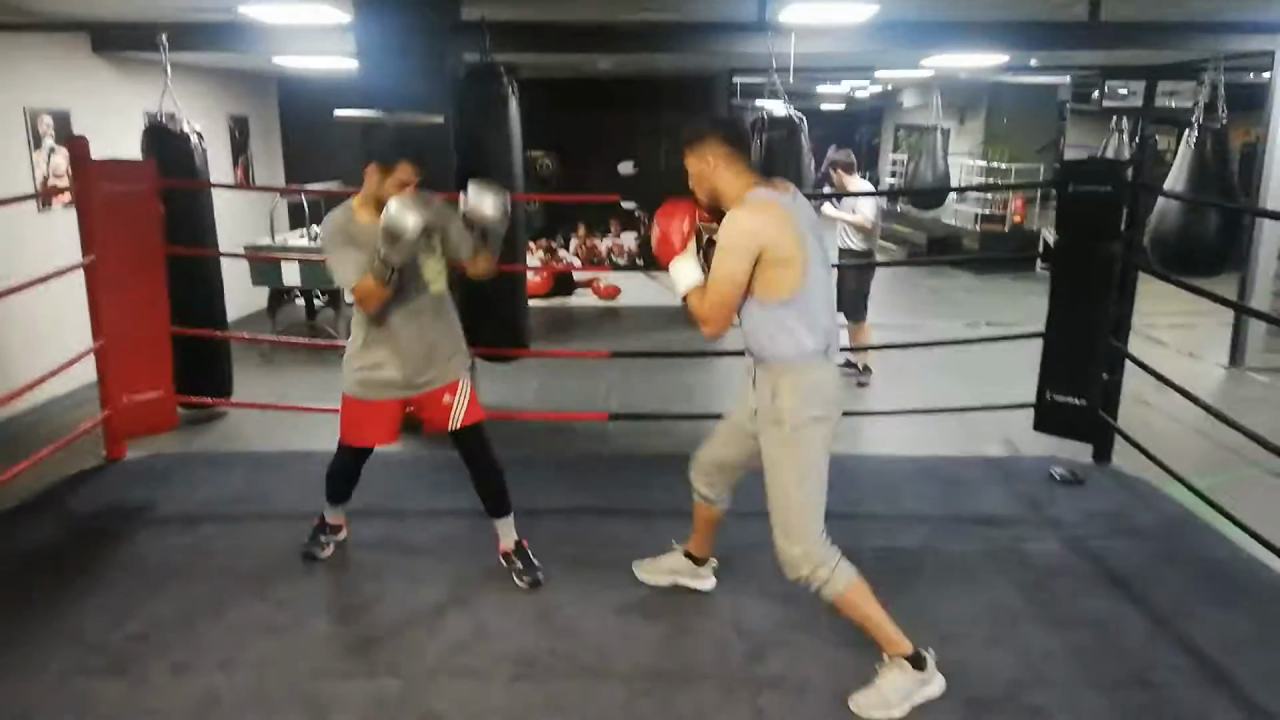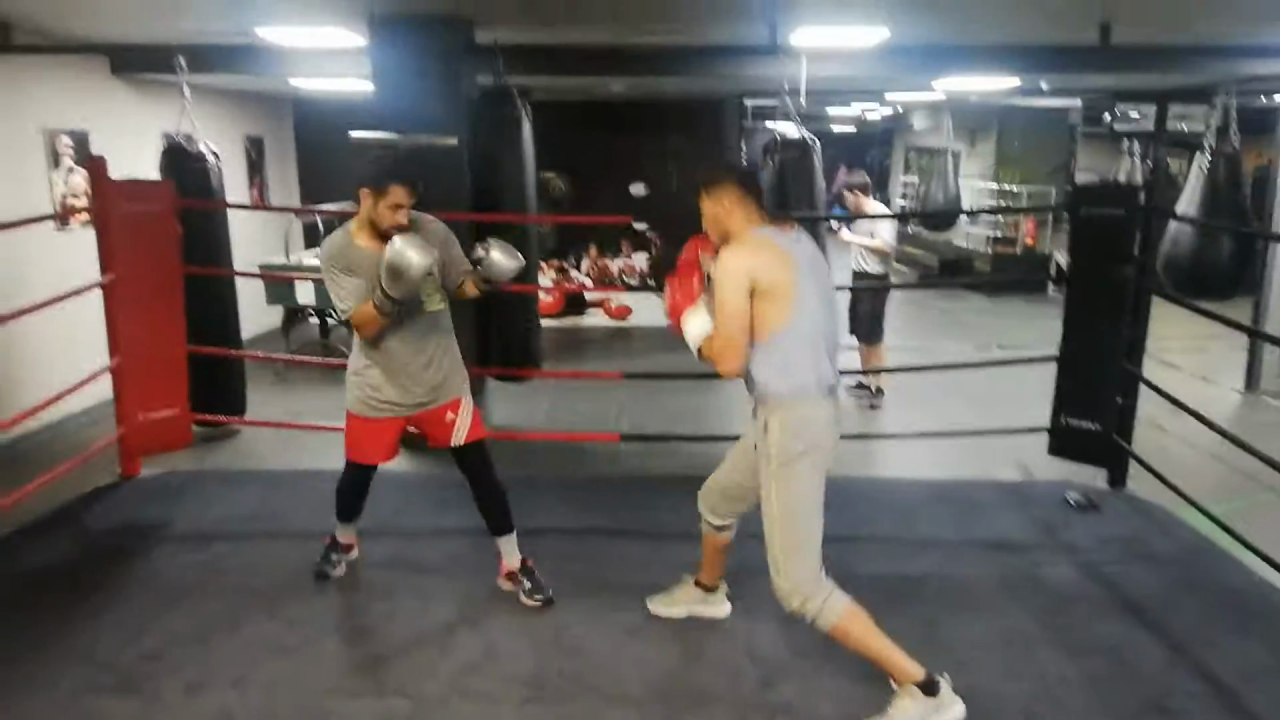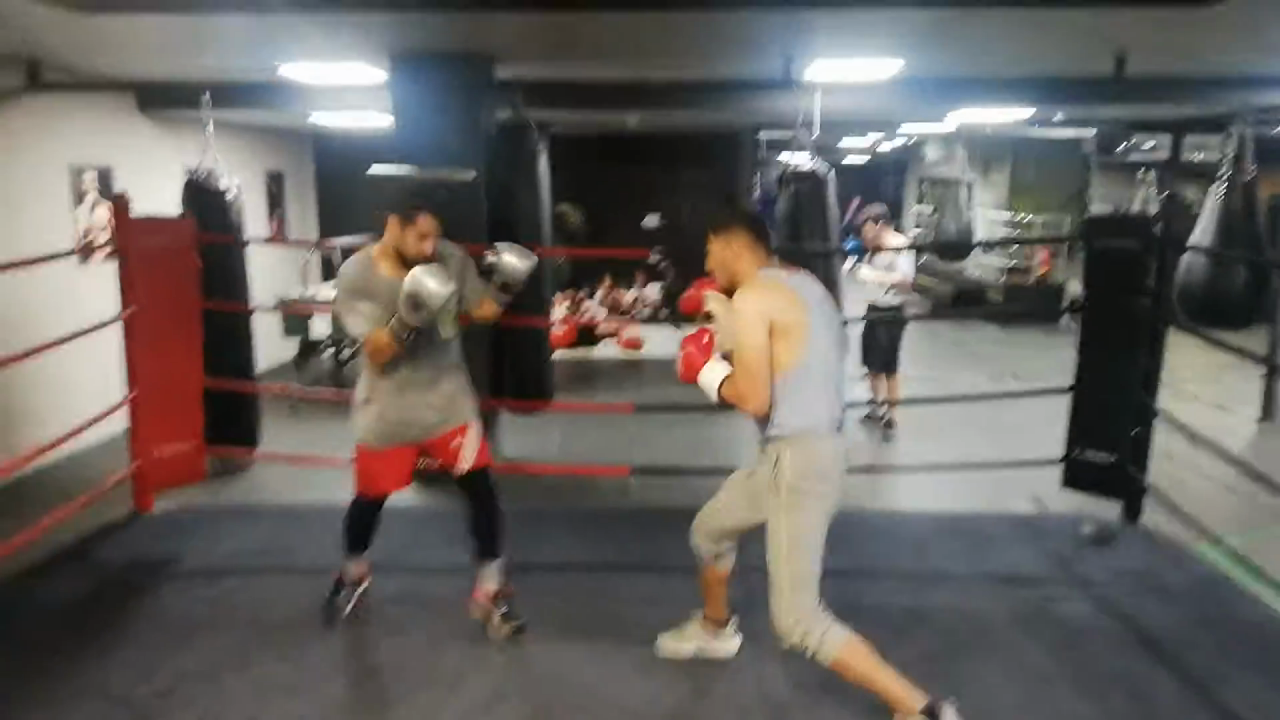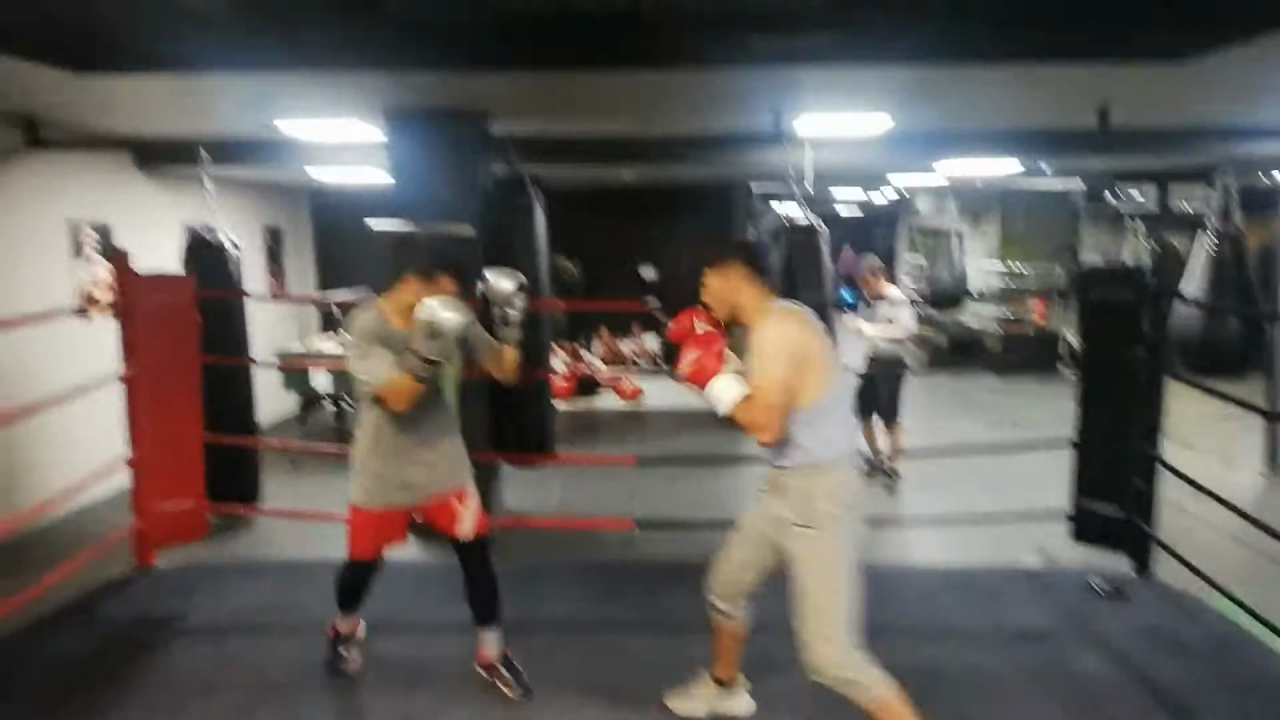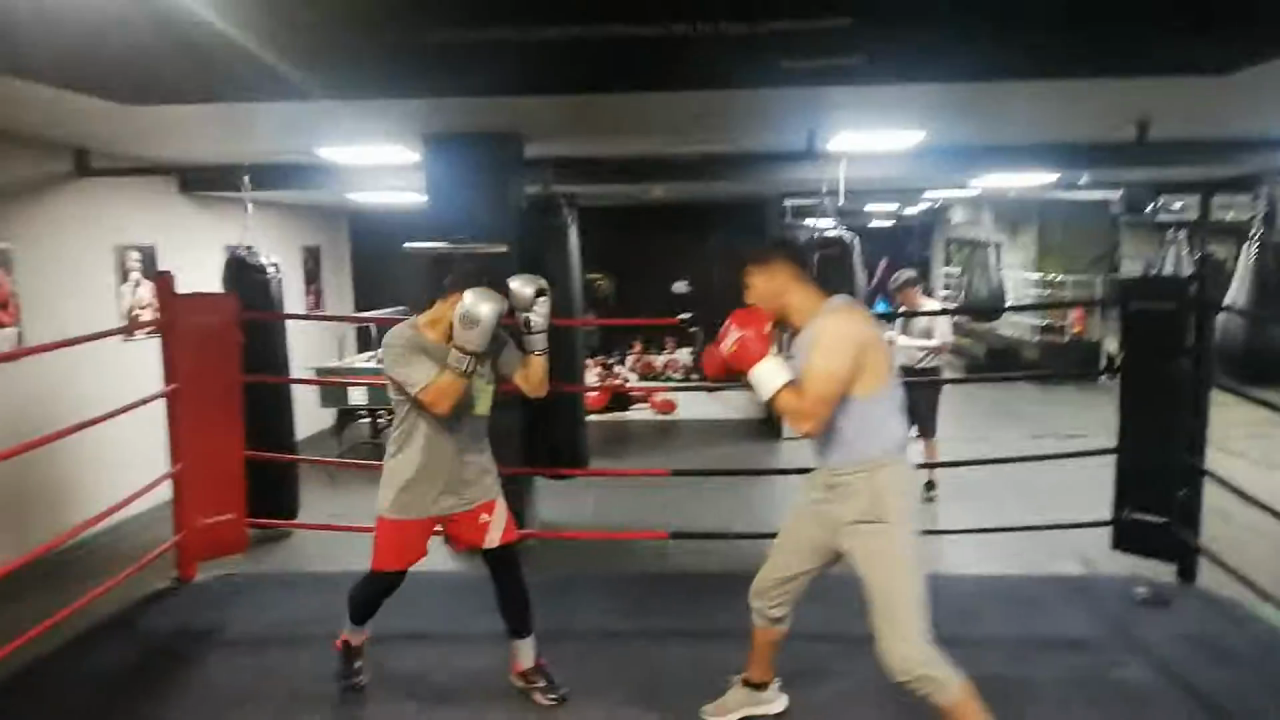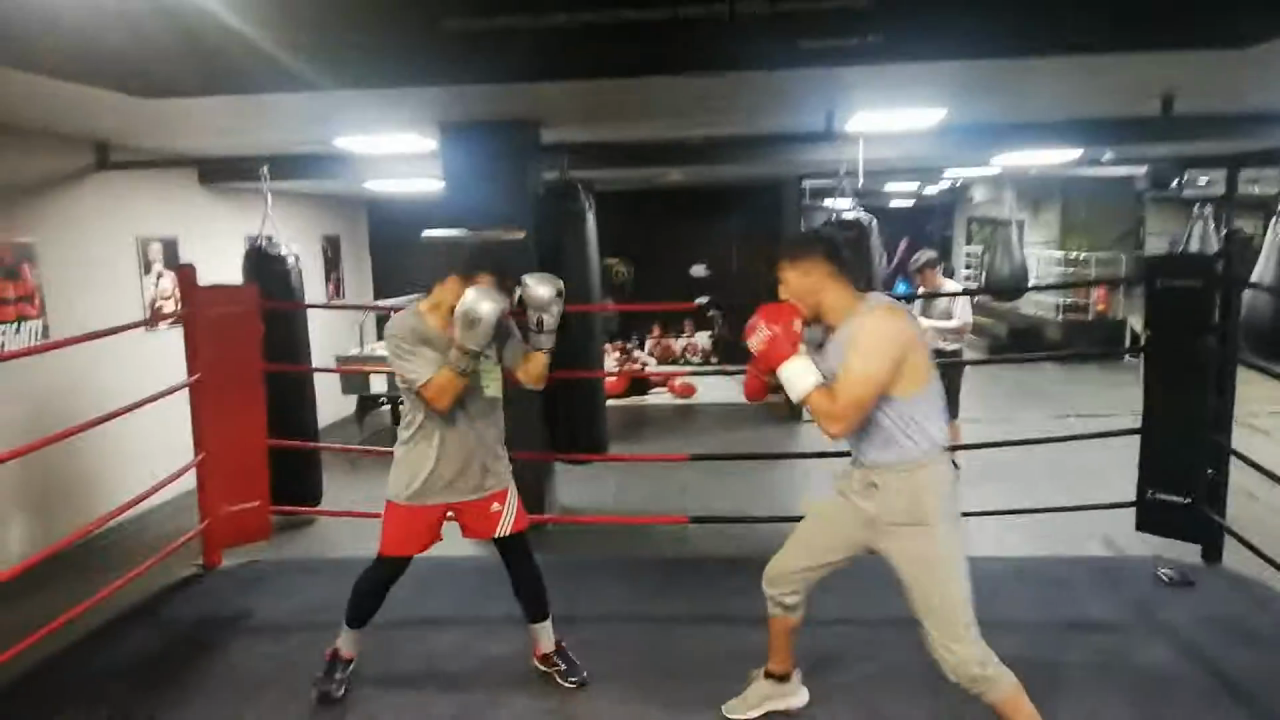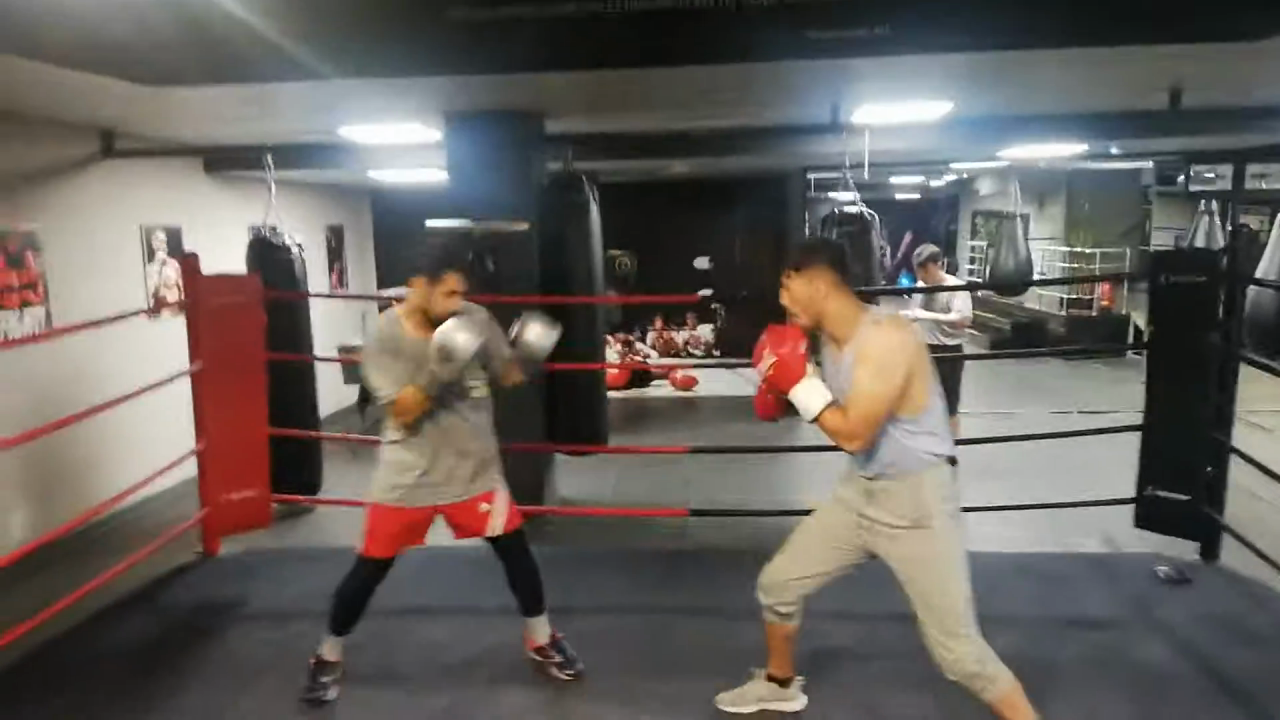
dt=0.1s
person 1, frame 1
left shoulder: (745, 223)
right shoulder: (781, 193)
left elbow: (712, 321)
left wrist: (680, 259)
left hip: (796, 389)
right hip: (773, 382)
left knee: (802, 552)
right knee: (709, 467)
left ankle: (910, 662)
right ankle: (695, 561)
person 1, frame 2
left shoulder: (740, 258)
right shoulder: (793, 240)
left elbow: (728, 360)
left wrist: (688, 315)
left hip: (792, 426)
right hip: (789, 417)
left knee: (799, 588)
right knee: (716, 498)
right ankle: (704, 592)
person 1, frame 3
left shoulder: (751, 299)
right shoulder: (798, 284)
left elbow: (753, 401)
left wrist: (704, 367)
left hip: (799, 460)
right hip: (789, 452)
left knee: (798, 622)
right knee: (708, 531)
right ankle: (714, 629)
person 1, frame 4
left shoulder: (778, 331)
right shoulder: (777, 325)
left elbow: (765, 428)
right elbow: (764, 404)
left wrist: (715, 377)
right wrist: (704, 358)
left hip: (820, 495)
right hip: (785, 490)
left knee: (829, 656)
right knee: (724, 588)
person 1, frame 5
left shoulder: (839, 323)
right shoulder: (815, 326)
left elbow: (805, 418)
right elbow: (807, 395)
left wrist: (757, 359)
right wrist: (742, 354)
left hip: (876, 494)
right hip: (832, 488)
left knee: (906, 652)
right knee: (768, 590)
person 1, frame 6
left shoulder: (880, 324)
right shoulder: (836, 328)
left elbow: (839, 420)
left wrist: (787, 356)
right wrist: (777, 363)
left hip: (915, 495)
right hip: (863, 486)
left knee: (960, 653)
right knee: (782, 576)
right ankle: (779, 679)
person 1, frame 7
left shoulder: (885, 338)
right shoulder: (834, 339)
left elbow: (853, 436)
left wrist: (795, 378)
right wrist: (786, 387)
left hip: (916, 501)
right hip: (860, 493)
left knee: (957, 650)
right knee: (777, 585)
person 2, frame 1
left shoulder: (435, 211)
right shoulder: (339, 228)
left elbow: (480, 268)
right elbow: (369, 303)
left wrist: (489, 229)
right wrist: (391, 254)
left hip: (440, 360)
right hip: (376, 367)
left knee: (476, 448)
right knee: (353, 452)
left ankle: (510, 544)
right ankle: (332, 521)
person 2, frame 2
left shoulder: (431, 230)
right shoulder: (338, 252)
left elbow: (464, 287)
right elbow: (366, 328)
left wrist: (487, 275)
right wrist: (392, 286)
left hip: (441, 376)
right hip: (376, 386)
left knee: (477, 466)
right knee: (359, 470)
left ankle: (513, 562)
right ankle: (342, 540)
person 2, frame 3
left shoulder: (450, 258)
right shoulder: (356, 277)
left elbow: (482, 311)
right elbow: (377, 355)
left wrist: (506, 287)
right wrist: (409, 314)
left hip: (449, 404)
right hip: (385, 412)
left knee: (481, 492)
right knee: (368, 501)
left ankle: (490, 593)
right ankle: (353, 573)
person 2, frame 4
left shoulder: (454, 319)
right shoulder: (365, 329)
left elbow: (506, 370)
right elbow: (398, 399)
left wrist: (509, 319)
right wrist: (432, 347)
left hip: (445, 468)
right hip: (382, 475)
left knee: (476, 556)
right knee: (363, 563)
left ankle: (492, 655)
right ankle: (347, 627)
person 2, frame 5
left shoulder: (487, 334)
right shoulder: (401, 342)
left elbow: (535, 387)
right elbow: (441, 402)
left wrist: (535, 329)
right wrist: (468, 347)
left hip: (474, 481)
right hip: (412, 487)
left knee: (507, 566)
right knee: (384, 577)
left ankle: (527, 664)
right ankle: (352, 640)
person 2, frame 6
left shoulder: (494, 323)
right shoulder: (405, 329)
left elbow: (534, 378)
right elbow: (441, 398)
left wrist: (543, 324)
right wrist: (466, 347)
left hip: (485, 468)
right hip: (423, 473)
left knee: (520, 555)
right knee: (388, 566)
left ankle: (547, 649)
right ankle: (343, 652)
person 2, frame 7
left shoulder: (473, 320)
right shoulder: (383, 338)
left elbow: (507, 376)
right elbow: (405, 413)
left wrist: (525, 353)
right wrist: (438, 372)
left hip: (474, 467)
right hip: (407, 476)
left knee: (515, 550)
right knee: (371, 567)
left ankle: (542, 640)
right ankle: (328, 657)
person 3, frame 1
left shoulder: (865, 191)
right shoulder: (850, 191)
left elbow: (866, 222)
left wrist: (834, 213)
right wrist: (831, 201)
left hip: (859, 259)
right hip: (847, 256)
left knee: (858, 314)
right knee: (849, 312)
left ankle: (865, 365)
right ankle: (854, 359)
person 3, frame 2
left shoulder: (881, 214)
right shoulder: (858, 216)
left elbow: (885, 246)
left wrist: (853, 239)
right wrist: (843, 232)
left hip: (875, 282)
right hip: (859, 279)
left knee: (873, 337)
right knee: (860, 334)
left ankle: (877, 388)
right ankle: (866, 381)
person 3, frame 3
left shoulder: (901, 246)
right shoulder: (875, 248)
left elbow: (906, 280)
left wrist: (871, 276)
right wrist: (861, 272)
left hip: (891, 313)
right hip: (874, 310)
left knee: (888, 368)
right knee: (872, 364)
left ankle: (890, 417)
right ankle: (878, 409)
person 3, frame 4
left shoulder: (899, 300)
right shoulder: (870, 300)
left elbow: (907, 332)
left wrist: (874, 330)
right wrist: (858, 324)
left hip: (891, 365)
right hip: (873, 363)
left knee: (889, 420)
right knee: (862, 413)
left ankle: (893, 467)
right ankle: (877, 457)
person 3, frame 5
left shoulder: (935, 311)
right shoulder: (904, 312)
left elbow: (945, 343)
left wrist: (910, 342)
right wrist: (892, 337)
left hip: (927, 376)
right hip: (906, 374)
left knee: (927, 431)
left ankle: (931, 480)
person 3, frame 6
left shoulder: (956, 292)
right shoulder: (921, 292)
left elbow: (964, 325)
left wrist: (929, 323)
left hip: (949, 358)
left knee: (949, 414)
person 3, frame 7
left shoulder: (956, 287)
right shoulder: (921, 287)
left elbow: (964, 319)
left wrist: (927, 315)
right wrist: (908, 315)
left hip: (949, 354)
right hip: (925, 351)
left knee: (949, 409)
